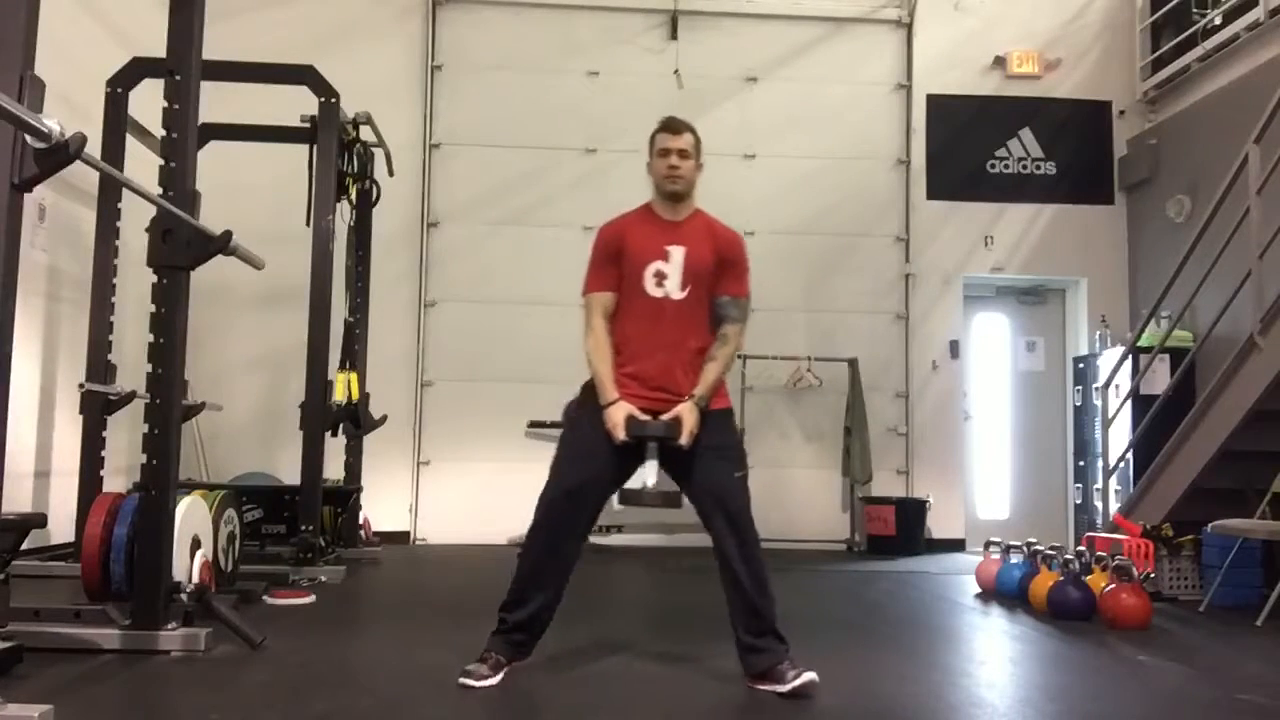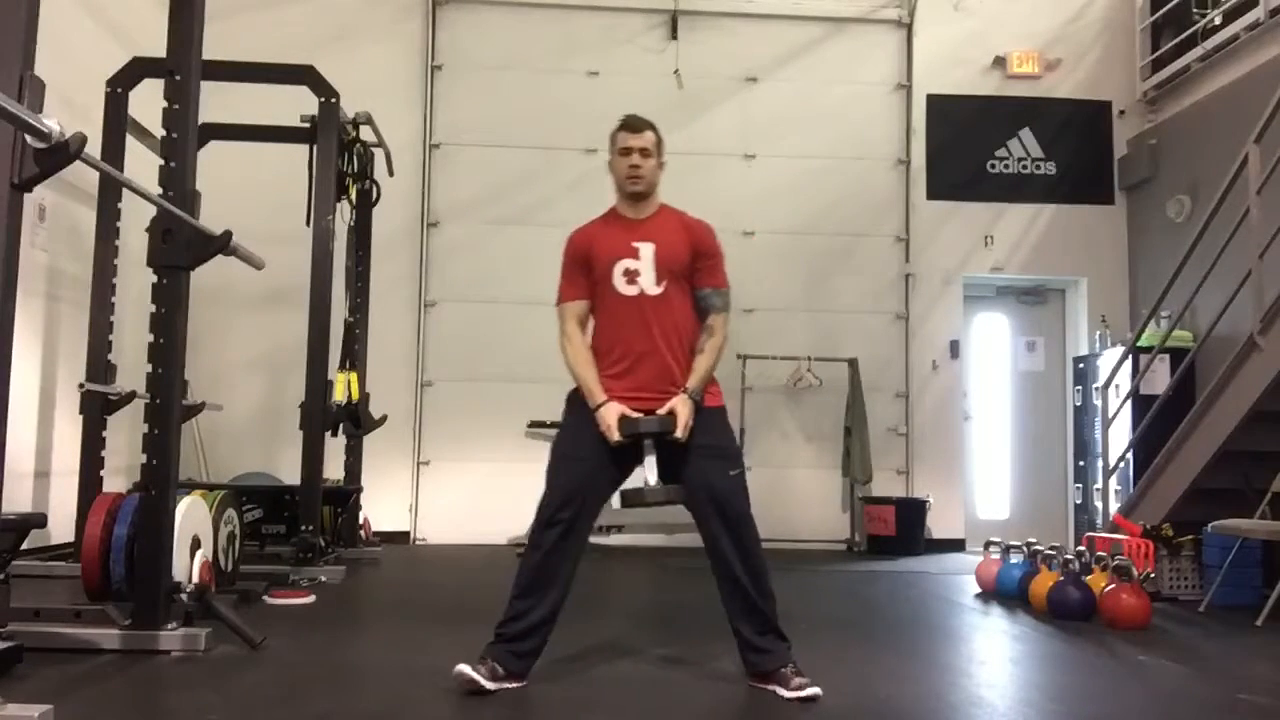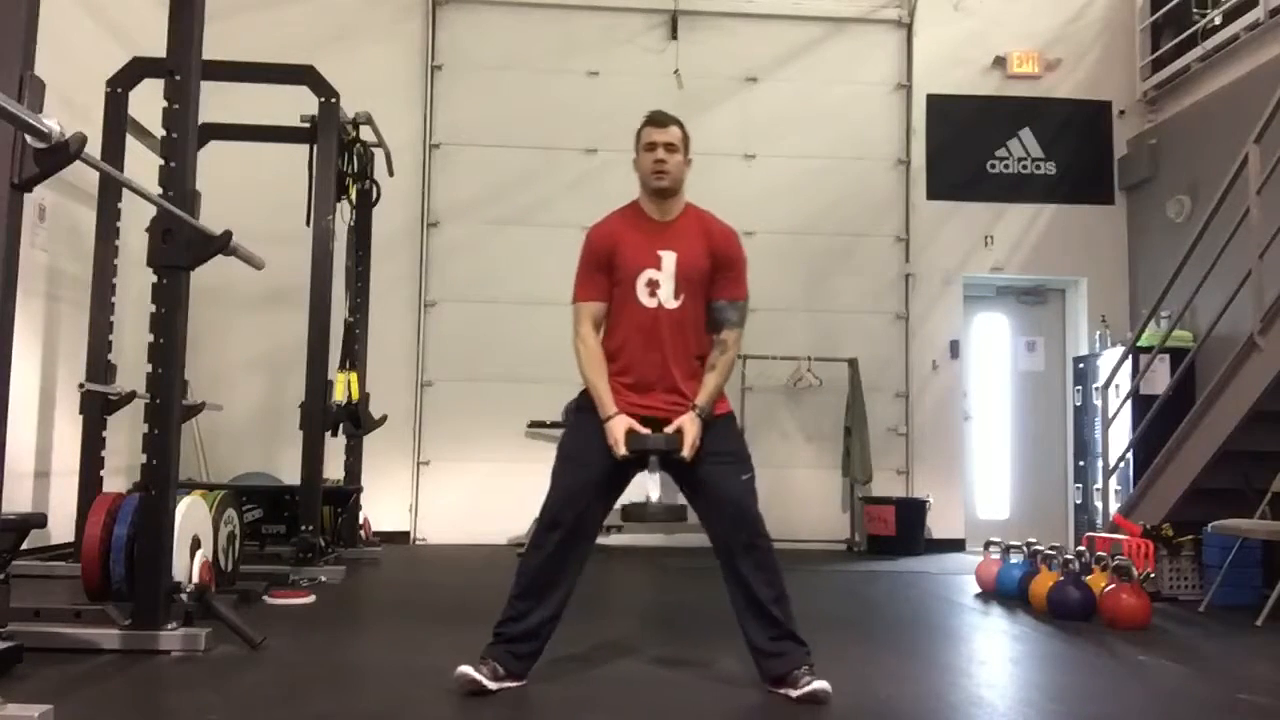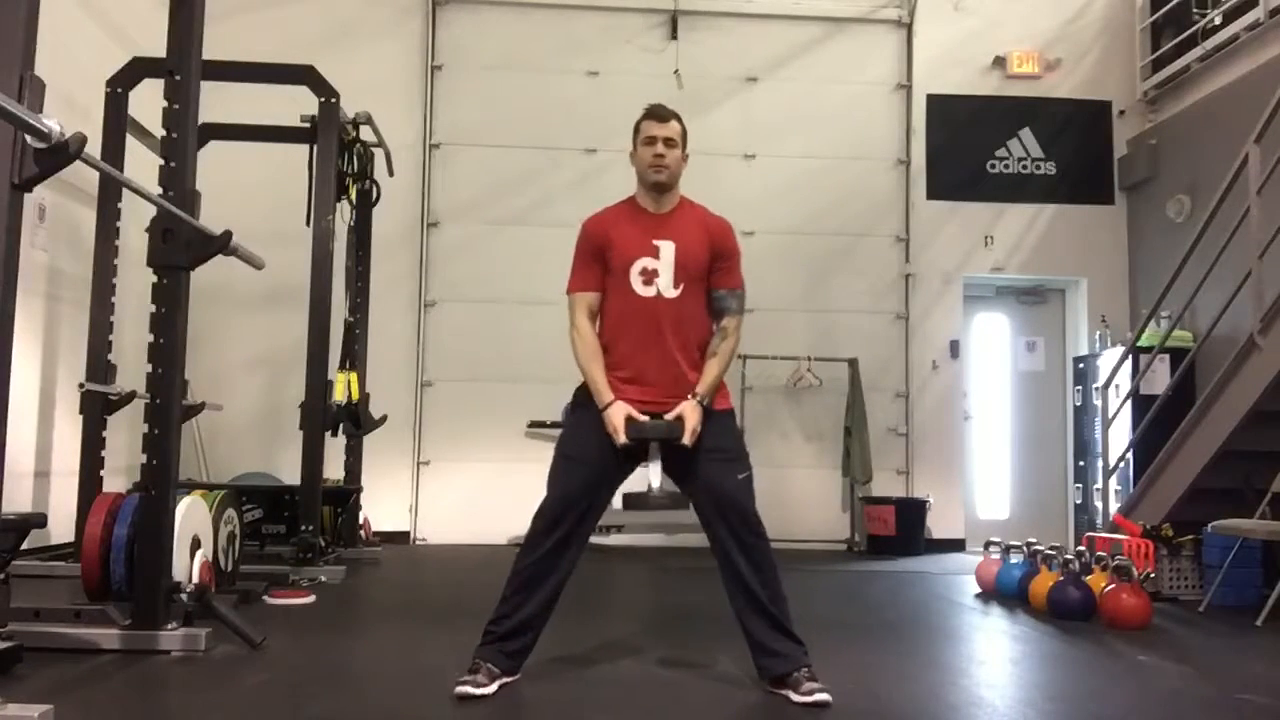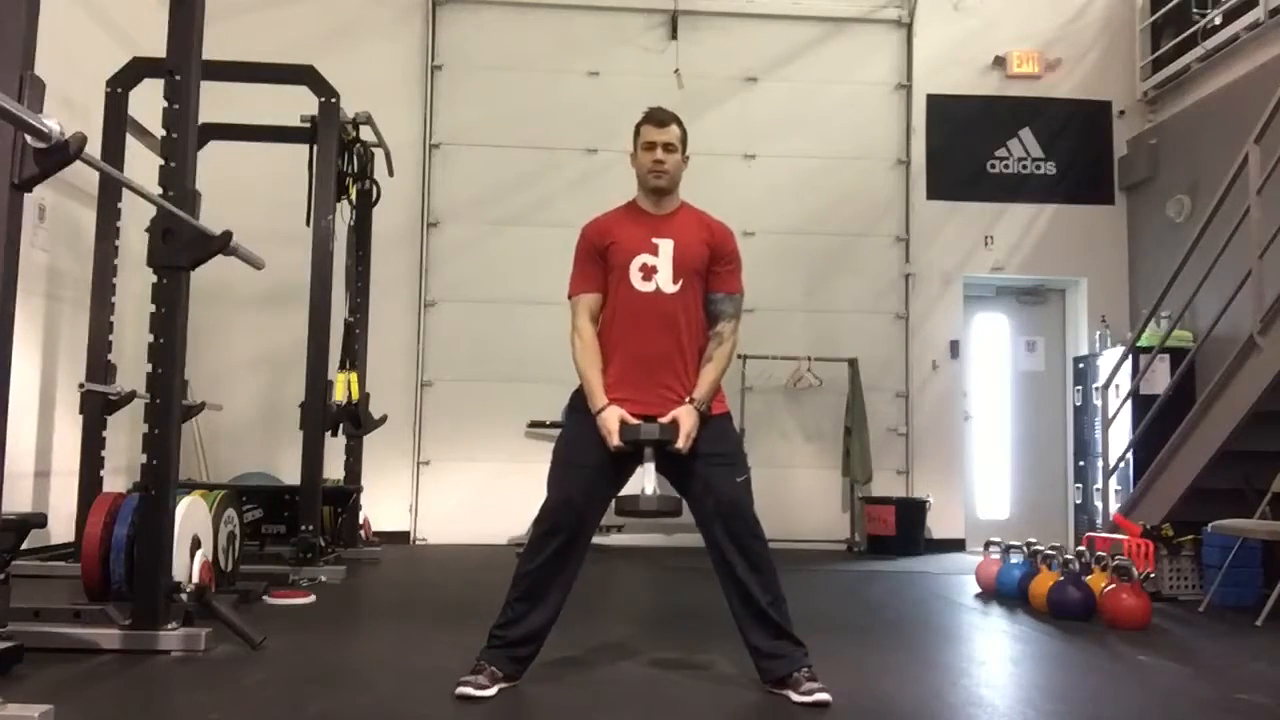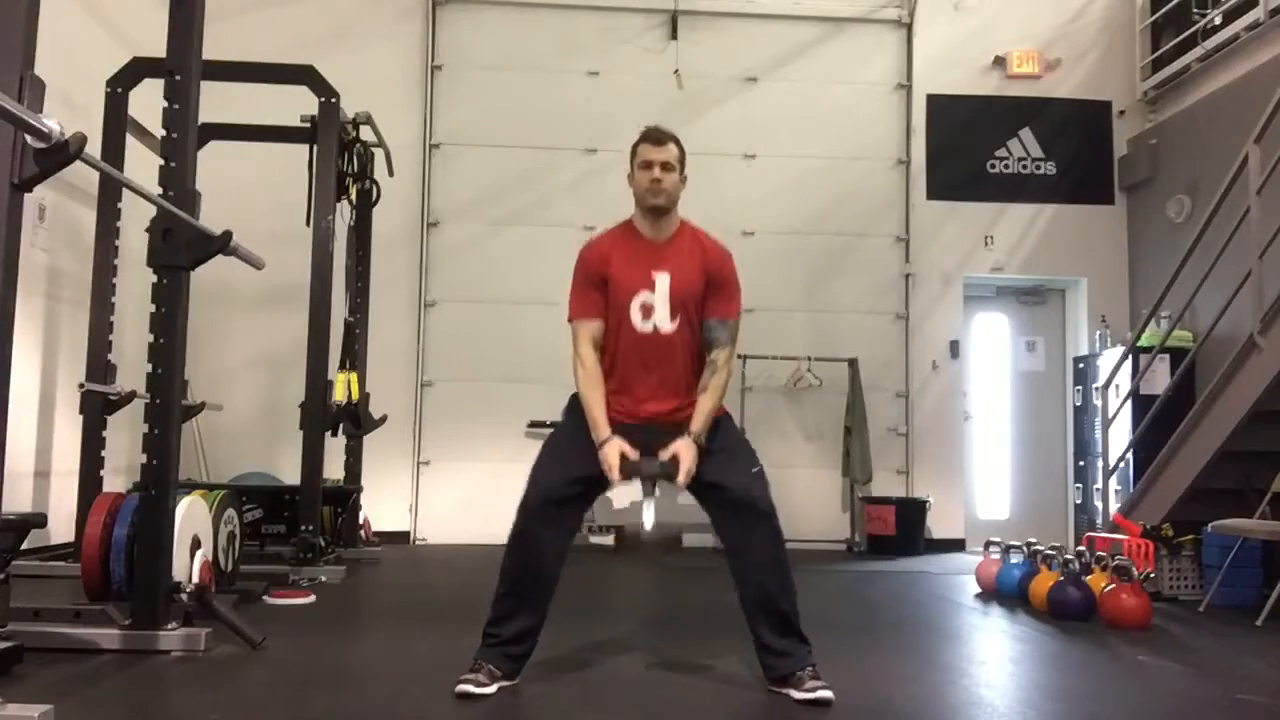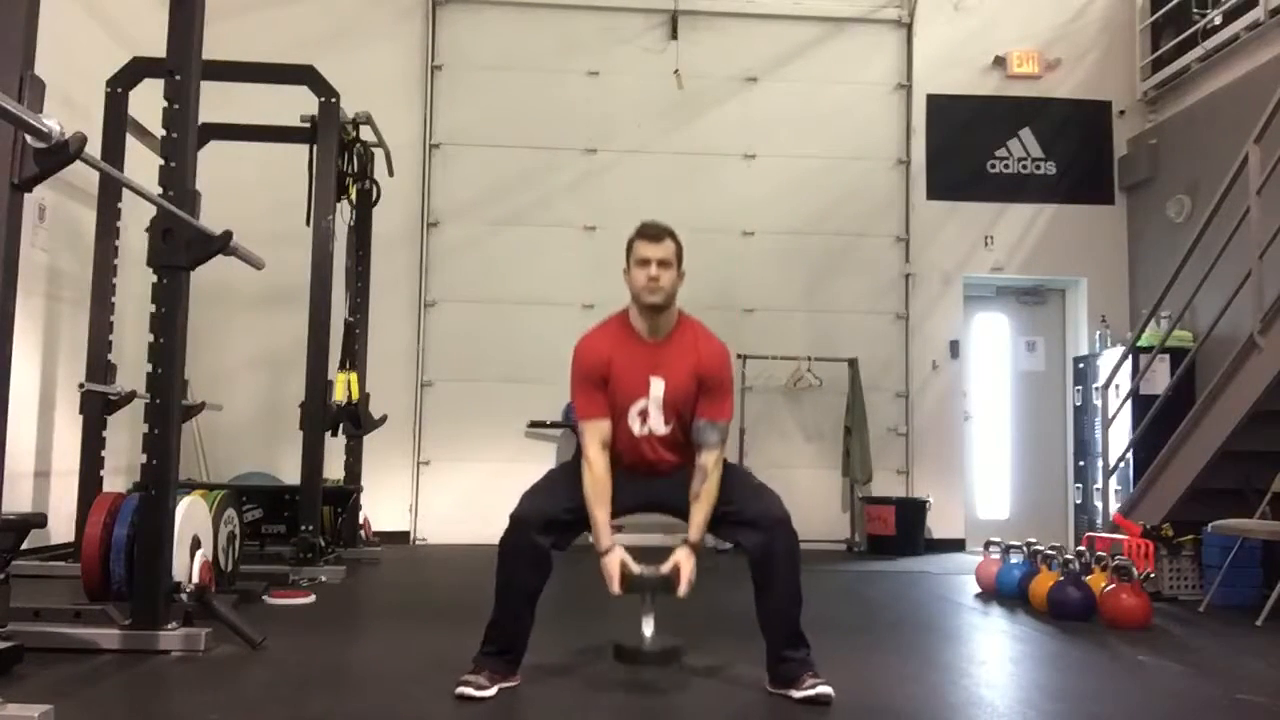
dt=0.4s
person 1, frame 1
left shoulder: (724, 242)
right shoulder: (616, 234)
left elbow: (732, 332)
right elbow: (597, 321)
left wrist: (697, 401)
right wrist: (610, 400)
left hip: (698, 406)
right hip: (616, 400)
left knee: (733, 524)
right knee: (559, 513)
left ankle: (765, 658)
right ankle: (506, 645)
person 1, frame 2
left shoulder: (695, 234)
right shoulder: (585, 241)
left elbow: (716, 323)
right elbow: (571, 329)
left wrist: (690, 395)
right wrist: (600, 402)
left hip: (690, 405)
right hip: (604, 405)
left knee: (732, 525)
right knee: (558, 522)
left ankle: (772, 661)
right ankle: (508, 658)
person 1, frame 3
left shoulder: (720, 239)
right shoulder: (605, 236)
left elbow: (729, 334)
right elbow: (587, 331)
left wrist: (698, 412)
right wrist: (610, 414)
left hip: (699, 411)
right hip: (613, 408)
left knee: (742, 529)
right knee: (562, 525)
left ankle: (786, 664)
right ankle: (506, 658)
person 1, frame 4
left shoulder: (715, 231)
right shoulder: (600, 228)
left elbow: (729, 324)
right elbow: (582, 322)
left wrist: (700, 400)
right wrist: (607, 402)
left hip: (698, 407)
right hip: (610, 404)
left knee: (740, 529)
right knee: (557, 524)
left ankle: (786, 666)
right ankle: (497, 656)
person 1, frame 5
left shoulder: (714, 236)
right shoulder: (600, 232)
left elbow: (725, 329)
right elbow: (584, 324)
left wrist: (696, 405)
right wrist: (601, 406)
left hip: (696, 412)
right hip: (607, 409)
left knee: (738, 533)
right knee: (559, 529)
left ankle: (786, 666)
right ankle: (501, 659)
person 1, frame 6
left shoulder: (713, 258)
right shoulder: (598, 254)
left elbow: (719, 355)
right elbow: (586, 351)
left wrist: (694, 438)
right wrist: (603, 438)
left hip: (690, 414)
right hip: (610, 413)
left knee: (754, 511)
right knee: (543, 505)
left ankle: (789, 665)
right ankle: (499, 658)
person 1, frame 7
left shoulder: (710, 353)
right shoulder: (594, 350)
left elbow: (709, 455)
right elbow: (595, 451)
left wrist: (691, 544)
right wrist: (605, 545)
left hip: (683, 469)
right hip: (618, 468)
left knee: (771, 522)
right knee: (529, 521)
left ankle: (790, 668)
right ankle: (497, 663)
